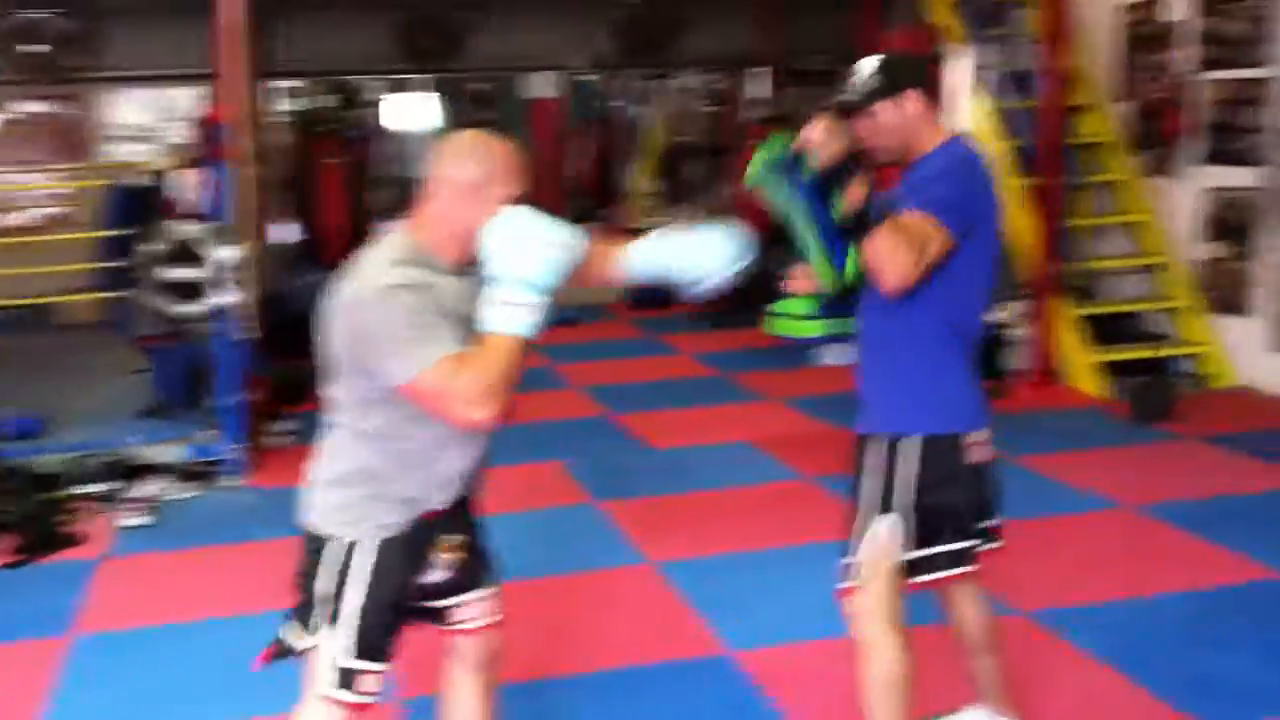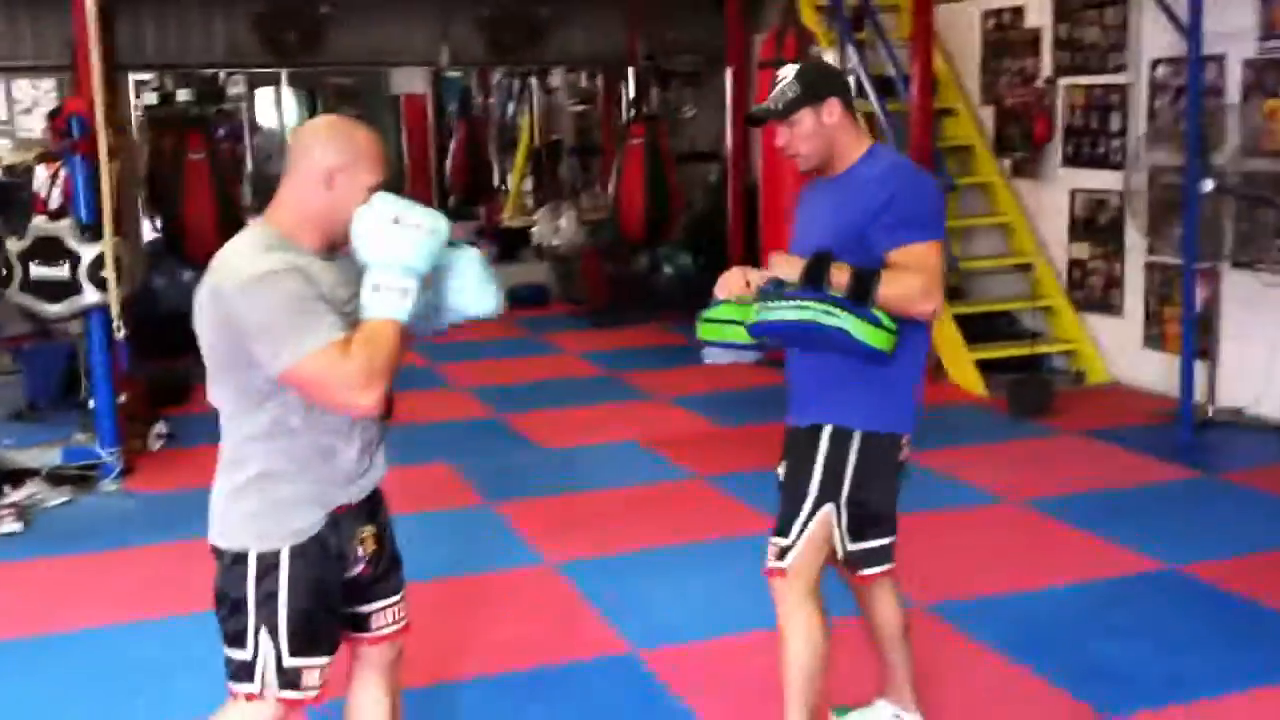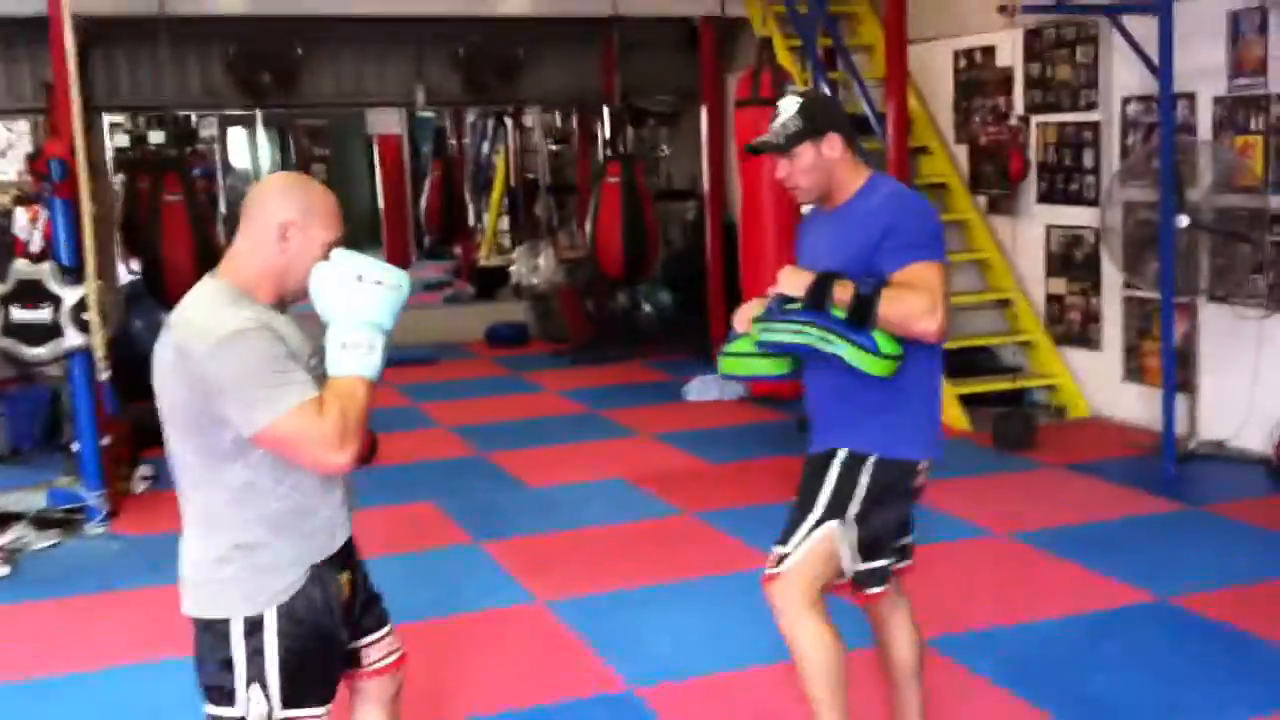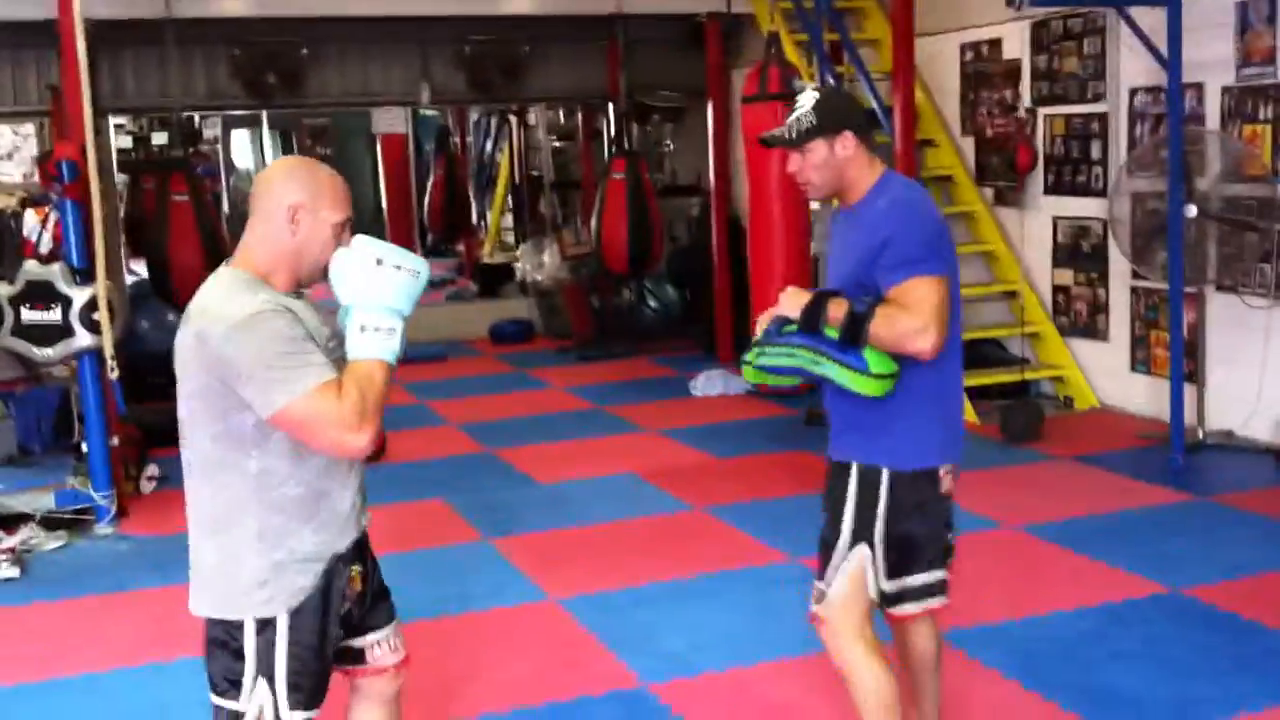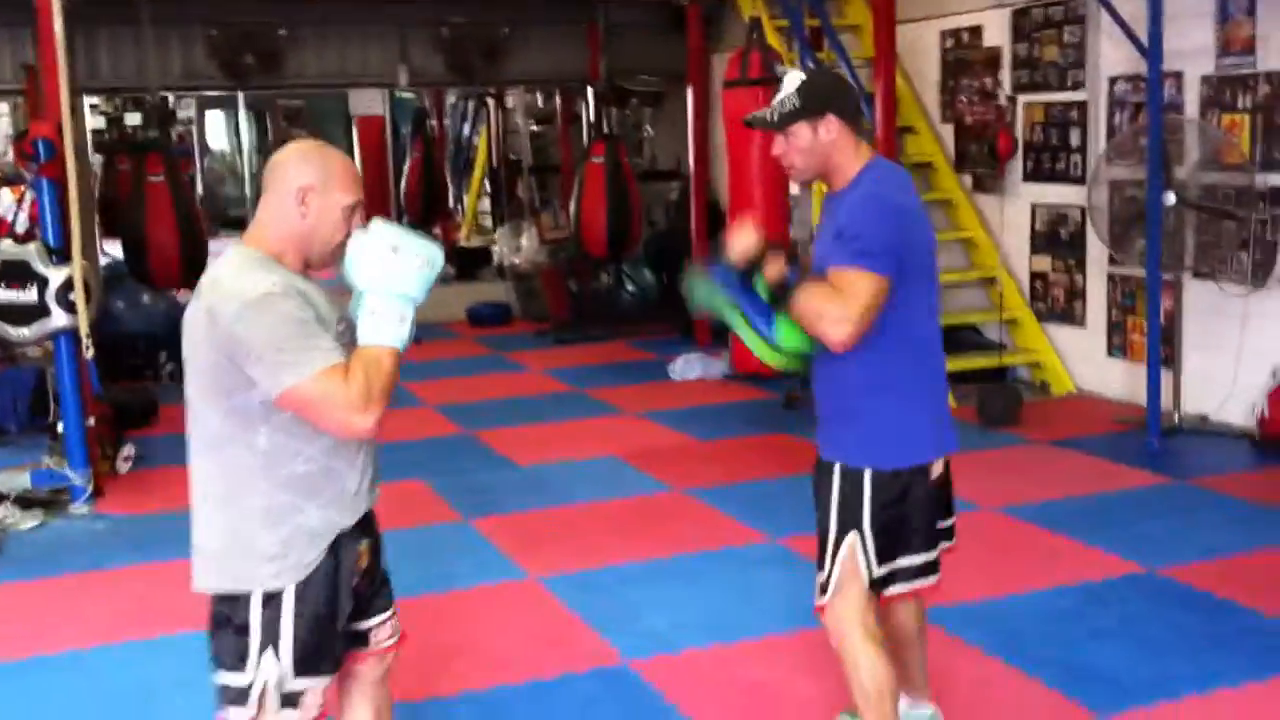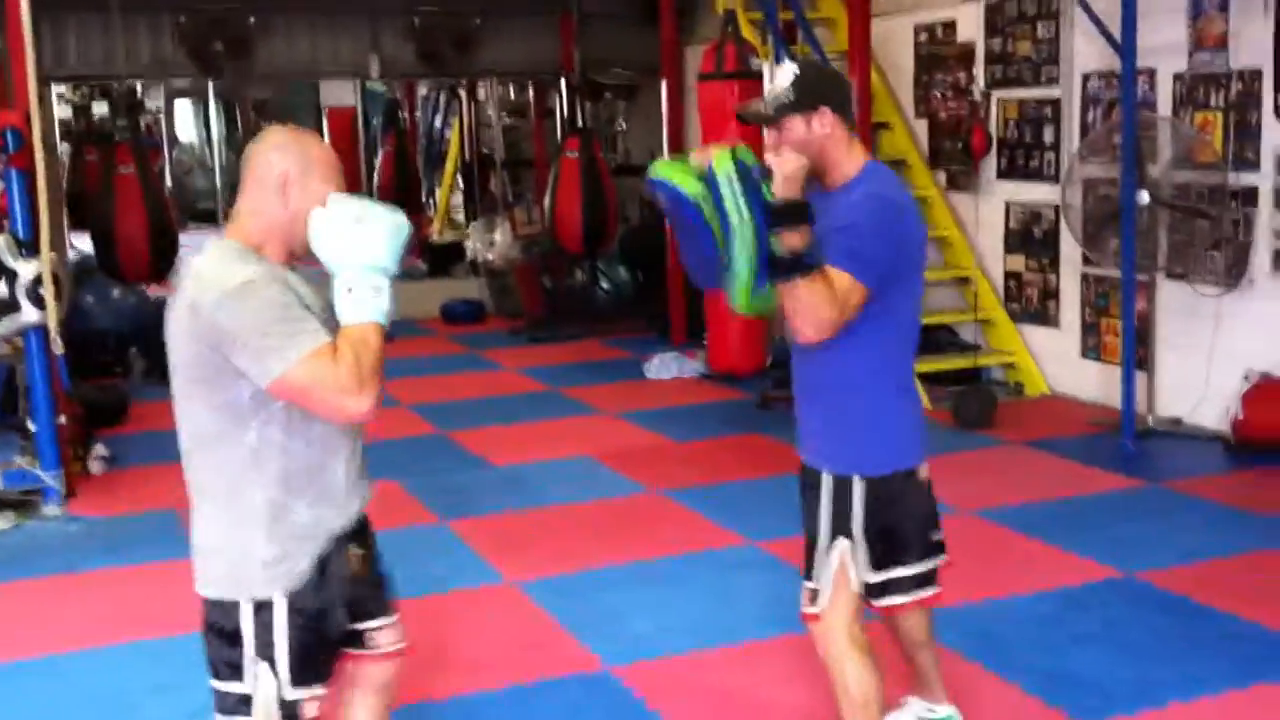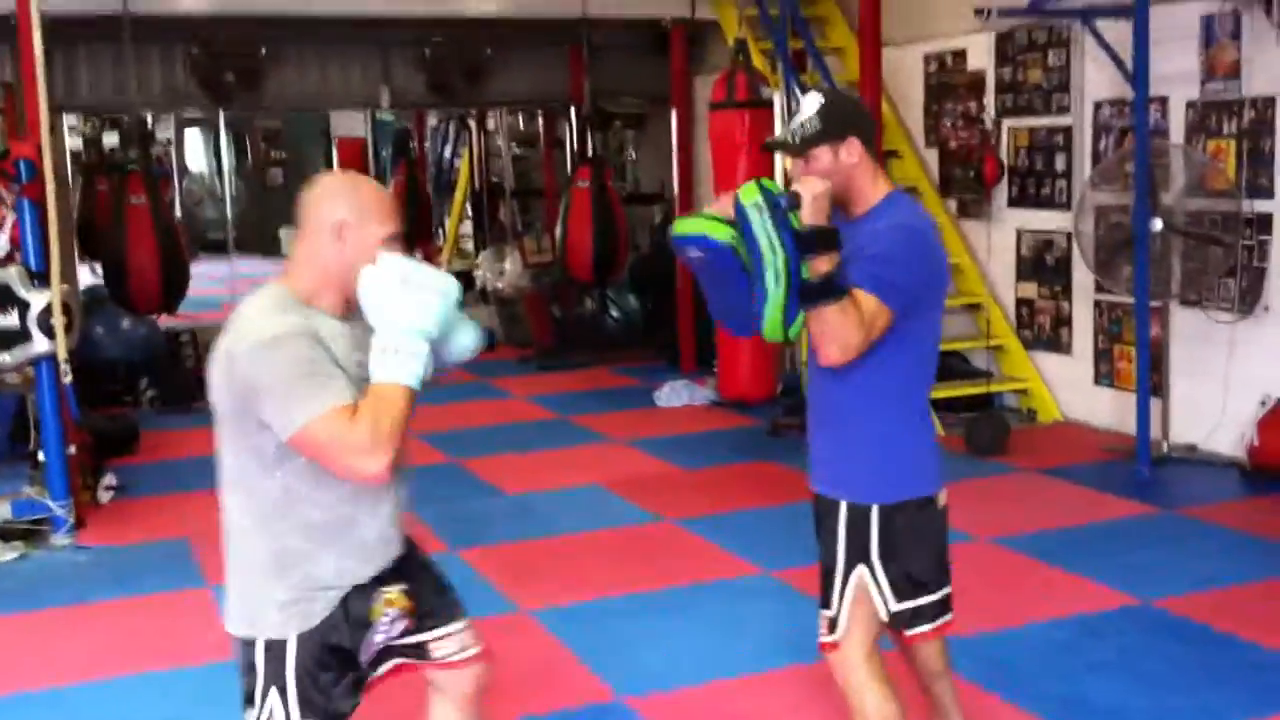
dt=0.2s
person 1, frame 1
left shoulder: (952, 171)
right shoulder: (928, 175)
left elbow: (895, 267)
left hip: (916, 420)
right hip: (937, 414)
left knee: (870, 597)
right knee: (950, 572)
person 1, frame 2
left shoulder: (897, 184)
right shoulder: (817, 191)
left elbow: (923, 295)
left wrist: (821, 272)
right wrist: (756, 281)
left hip: (858, 415)
right hip: (821, 409)
left knee: (791, 574)
right knee: (867, 566)
person 1, frame 3
left shoulder: (898, 211)
right shoulder: (817, 222)
left elbow: (926, 315)
left wrist: (827, 291)
right wrist: (770, 309)
left hip: (877, 439)
right hip: (851, 435)
left knee: (791, 586)
right knee: (881, 594)
person 1, frame 4
left shoulder: (902, 215)
right shoulder: (856, 214)
left elbow: (920, 333)
left wrist: (823, 310)
right wrist: (802, 315)
left hip: (890, 451)
right hip: (907, 445)
left knee: (842, 621)
right knee: (907, 604)
person 1, frame 5
left shoulder: (879, 208)
right shoulder: (860, 194)
left elbow: (838, 325)
right elbow: (836, 292)
left wrist: (764, 263)
right wrist: (773, 268)
left hip: (876, 442)
right hip: (904, 432)
left knee: (843, 610)
right knee: (890, 583)
person 1, frame 6
left shoulder: (875, 207)
right shoulder: (832, 189)
left elbow: (809, 320)
left wrist: (787, 213)
left hip: (860, 447)
right hip: (879, 438)
left knee: (832, 616)
right knee: (895, 590)
person 1, frame 7
left shoulder: (900, 235)
right shoulder: (852, 224)
left elbow: (835, 344)
left wrist: (815, 239)
left hip: (876, 476)
right hip: (888, 469)
left knee: (850, 647)
right knee: (906, 618)
person 2, frame 1
left shoulder: (469, 257)
right shoulder: (387, 291)
left elbow: (575, 259)
right elbow: (475, 404)
left wrist: (663, 252)
right wrist: (518, 295)
left hip: (439, 505)
right hip: (365, 524)
left knee: (471, 646)
person 2, frame 2
left shoulder: (316, 255)
right shoulder: (259, 277)
left elbow: (350, 355)
right elbow: (361, 390)
left wrist: (398, 280)
right wrist: (396, 280)
left hip: (347, 507)
right hip: (281, 530)
left knee: (379, 651)
person 2, frame 3
left shoulder: (257, 315)
right shoulder: (226, 336)
left elbow: (315, 419)
right elbow: (333, 447)
left wrist: (353, 331)
right wrist: (360, 337)
left hip: (317, 558)
right hip: (259, 588)
person 2, frame 4
left shoulder: (270, 301)
right shoulder: (246, 319)
left elbow: (333, 406)
right elbow: (351, 430)
left wrist: (364, 312)
right wrist: (379, 319)
left hip: (330, 553)
right hip: (270, 581)
person 2, frame 5
left shoulder: (280, 282)
right shoulder: (255, 298)
left elbow: (337, 387)
right elbow: (355, 412)
left wrist: (379, 294)
right wrist: (391, 303)
left hip: (331, 531)
right hip: (275, 559)
left knee: (371, 666)
person 2, frame 6
left shoulder: (265, 274)
right shoulder: (235, 290)
left elbow: (327, 375)
right elbow: (350, 396)
left wrist: (357, 277)
right wrist: (365, 279)
left hip: (329, 531)
right hip: (272, 558)
left knee: (379, 664)
person 2, frame 7
left shoulder: (340, 314)
right shoulder: (273, 337)
right elbow: (369, 454)
left wrist: (409, 337)
right wrist: (404, 344)
left hip: (378, 564)
right hip: (288, 600)
left knee: (461, 671)
